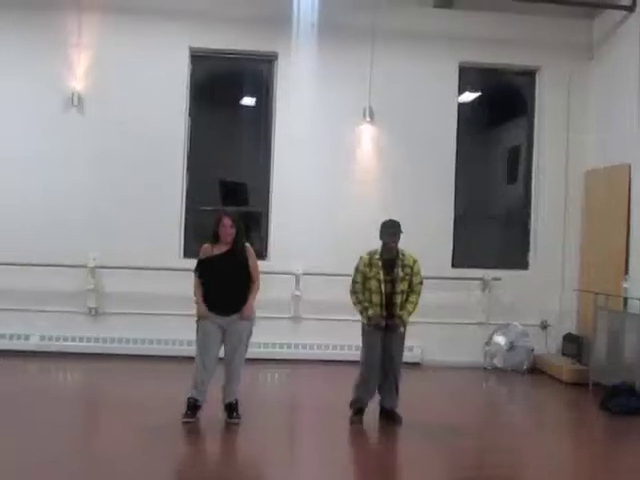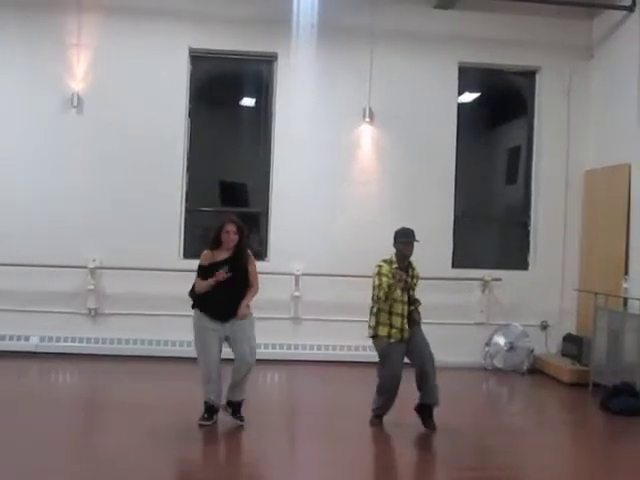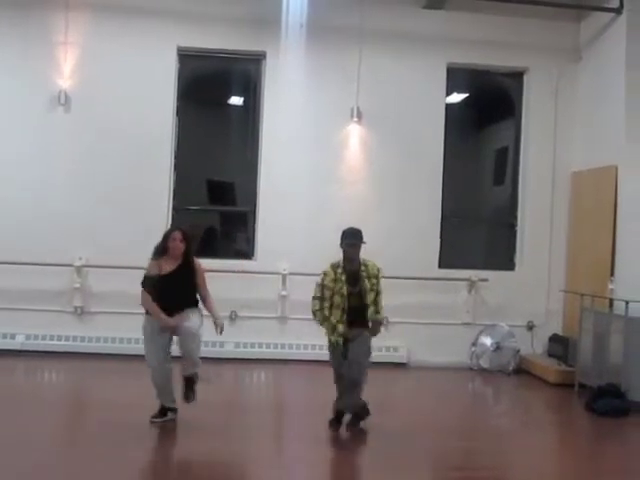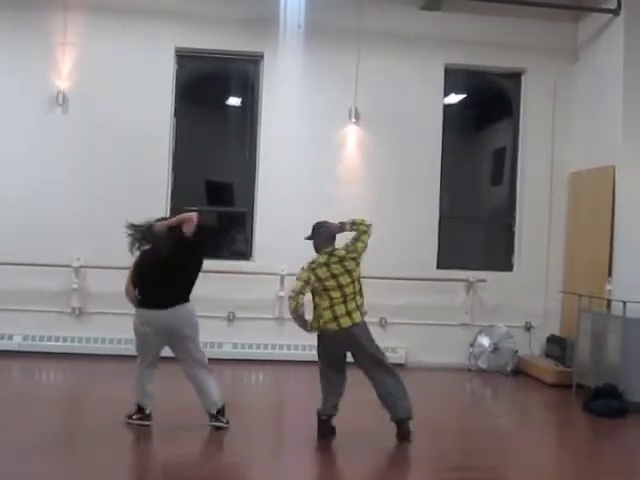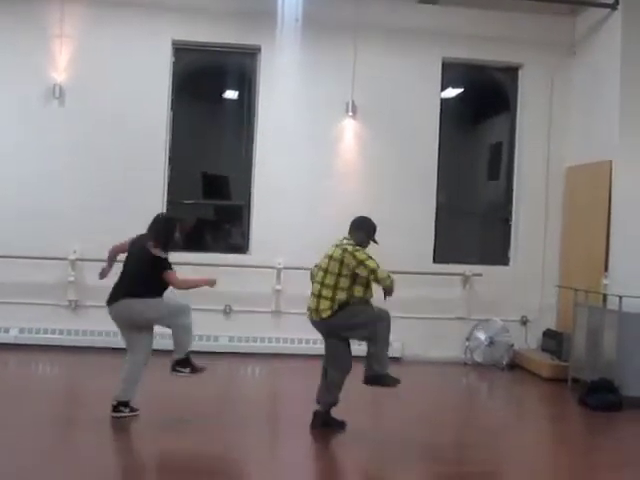
dt=1s
person 1, frame 1
left shoulder: (410, 262)
right shoulder: (366, 260)
left elbow: (415, 291)
right elbow: (356, 291)
left wrist: (403, 316)
right wrist: (369, 314)
left hip: (396, 321)
right hip: (373, 321)
left knee: (393, 364)
right knee: (370, 363)
left ankle: (388, 408)
right ankle: (358, 407)
person 1, frame 2
left shoulder: (413, 270)
right shoulder: (385, 267)
right elbow: (380, 296)
left wrist: (414, 309)
right wrist: (395, 281)
left hip: (409, 325)
right hip: (386, 329)
left knee: (426, 360)
right knee: (391, 372)
left ankle: (426, 407)
right ankle: (379, 410)
person 1, frame 3
left shoulder: (373, 270)
right shoulder: (330, 274)
left elbow: (376, 297)
right elbow: (318, 310)
left wrist: (377, 321)
right wrist: (342, 330)
left hip: (362, 327)
right hip: (337, 329)
left knee: (355, 366)
right knee: (343, 372)
left ankle: (344, 409)
right ankle: (358, 407)
person 1, frame 4
left shoulder: (311, 269)
right shoulder: (350, 254)
left elbow: (295, 302)
right elbow: (365, 228)
left wrist: (305, 324)
right wrist: (343, 226)
left hip: (328, 329)
right hip: (354, 324)
left knee: (332, 376)
right knee: (380, 370)
left ankle: (325, 420)
right ankle: (402, 420)
person 1, frame 5
left shoulder: (337, 250)
right shoulder: (352, 252)
left elbow: (315, 273)
right elbow: (382, 276)
right wrist: (388, 286)
left hip: (322, 314)
right hip: (331, 315)
left knee: (337, 362)
right knee: (380, 319)
left ankle: (323, 412)
right ankle: (375, 370)
person 2, frame 1
left shoulder: (245, 250)
right shoulder: (207, 250)
left elbow: (255, 281)
right elbow: (198, 279)
left wrist: (249, 304)
right wrist: (200, 303)
left hip: (239, 315)
right hip: (211, 314)
left knee: (235, 360)
right knee: (204, 357)
left ankle: (231, 403)
right ankle: (195, 401)
person 2, frame 2
left shoulder: (246, 256)
right shoulder: (208, 255)
left elbow: (254, 285)
right elbow: (198, 288)
left wrist: (246, 302)
right wrist: (215, 279)
left hip: (237, 317)
right hip: (207, 318)
left knee: (247, 358)
right knee: (209, 364)
left ankle: (234, 400)
right ankle: (212, 406)
person 2, frame 3
left shoulder: (193, 266)
right shoulder: (155, 265)
left elbow: (203, 293)
right elbow: (145, 300)
left wrist: (215, 317)
right wrist: (166, 319)
left hip: (188, 314)
right hip: (157, 320)
left knee: (191, 331)
right knee: (156, 365)
left ankle: (190, 375)
right ankle: (168, 406)
person 2, frame 4
left shoulder: (142, 257)
right shoulder: (181, 245)
left elbow: (129, 292)
right elbow: (193, 216)
right wrist: (167, 223)
left hip: (148, 315)
right hip: (180, 313)
left knee: (146, 364)
right knee: (197, 364)
left ankle: (143, 412)
right ankle: (216, 412)
person 2, frame 5
left shoulder: (139, 242)
right shoulder: (157, 257)
left elbow: (114, 250)
right elbow: (177, 283)
left wrist: (108, 266)
right wrist: (205, 281)
left hip: (118, 306)
right hip: (132, 305)
left knee: (138, 353)
right knee: (183, 312)
left ankle: (122, 403)
right ankle: (181, 360)
